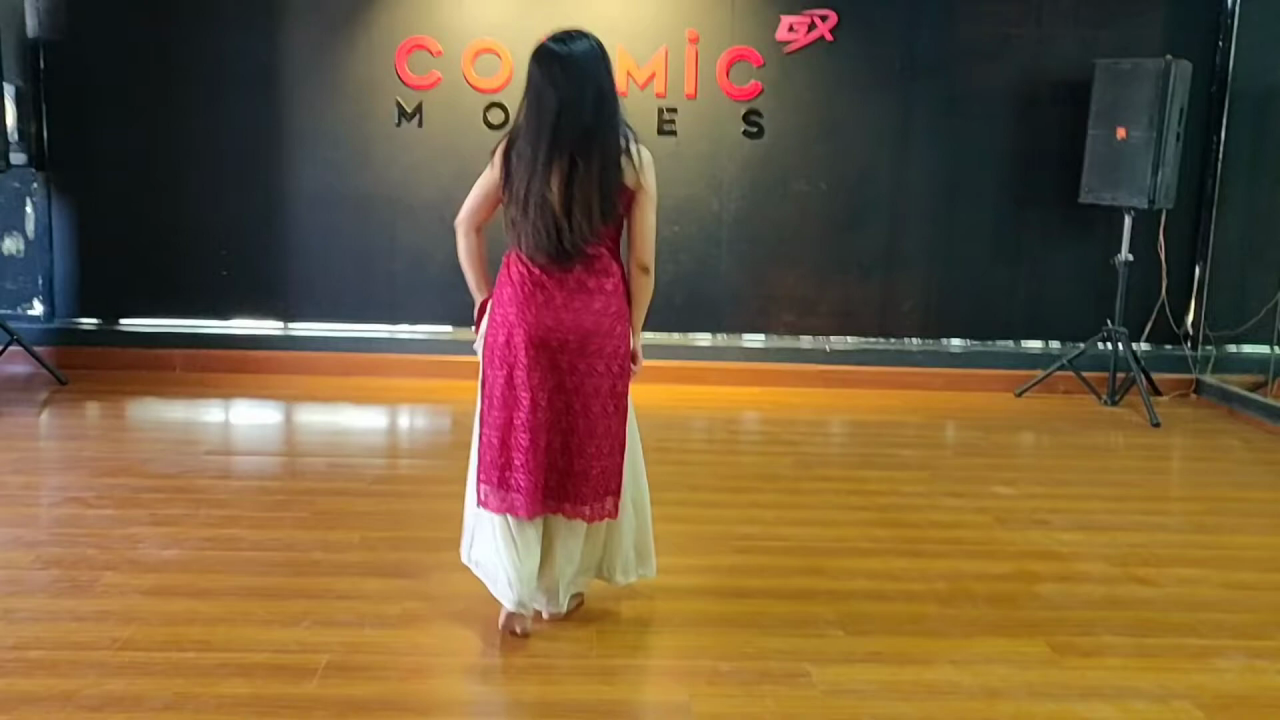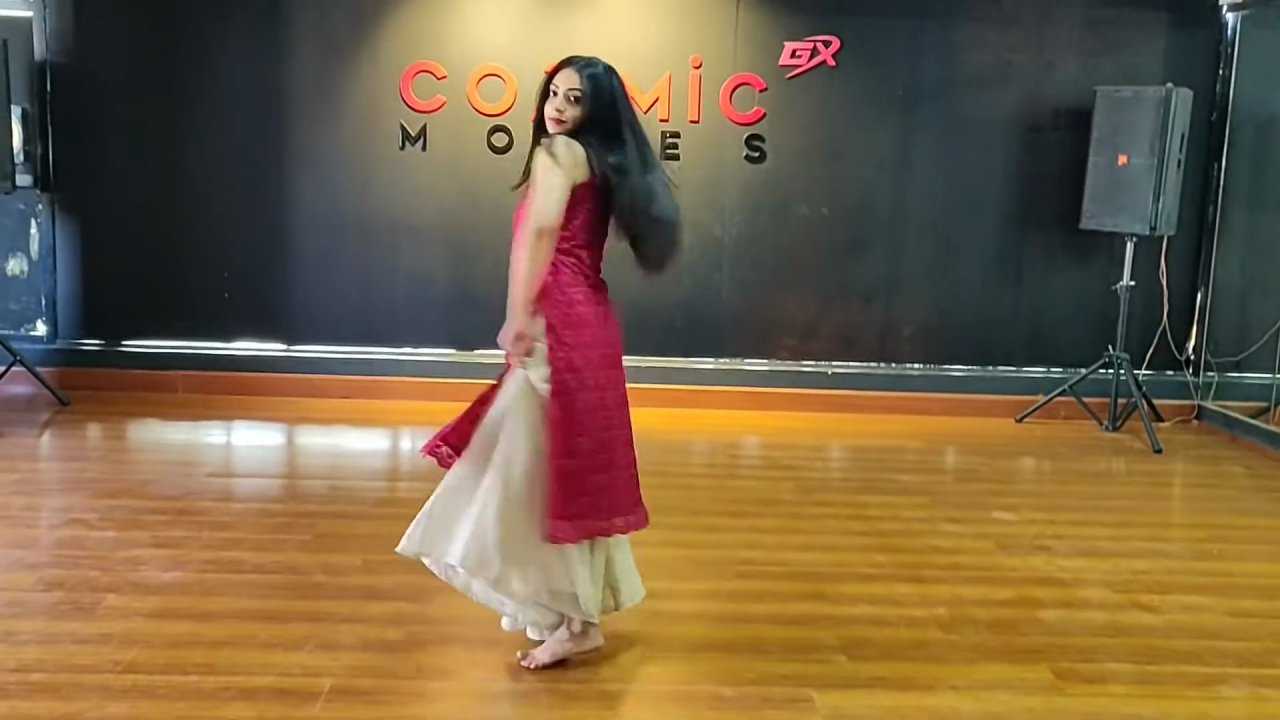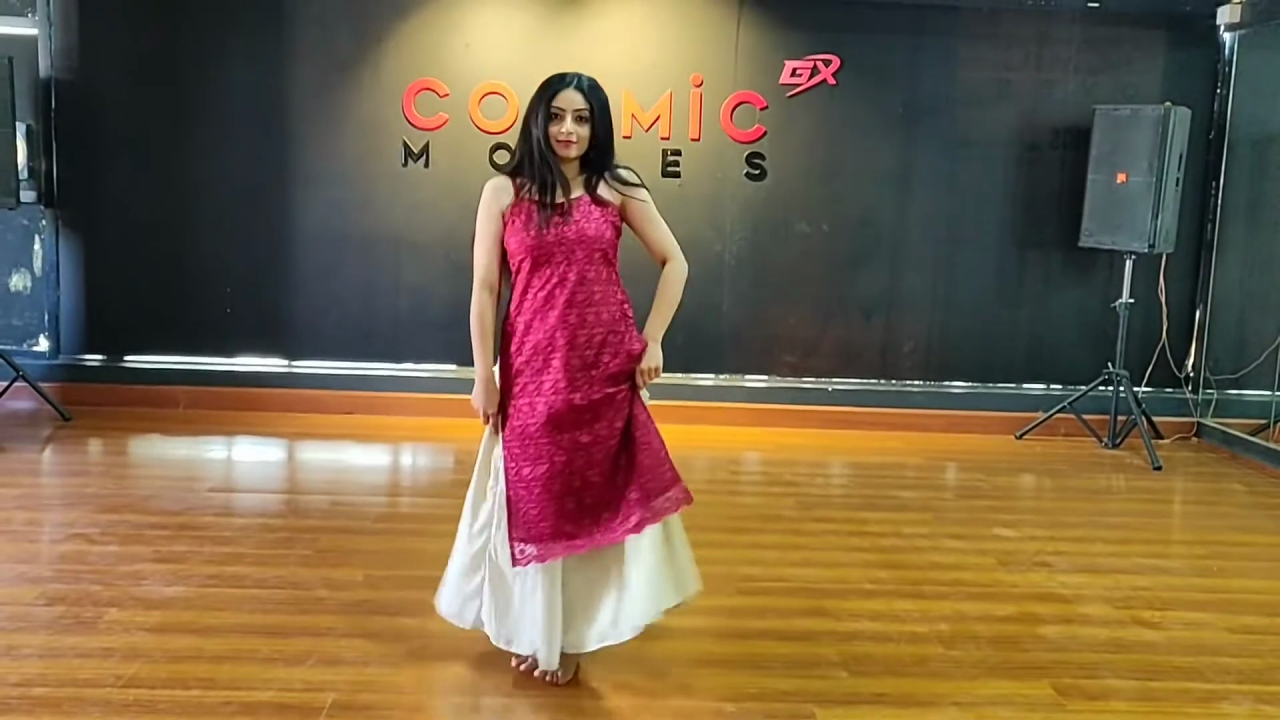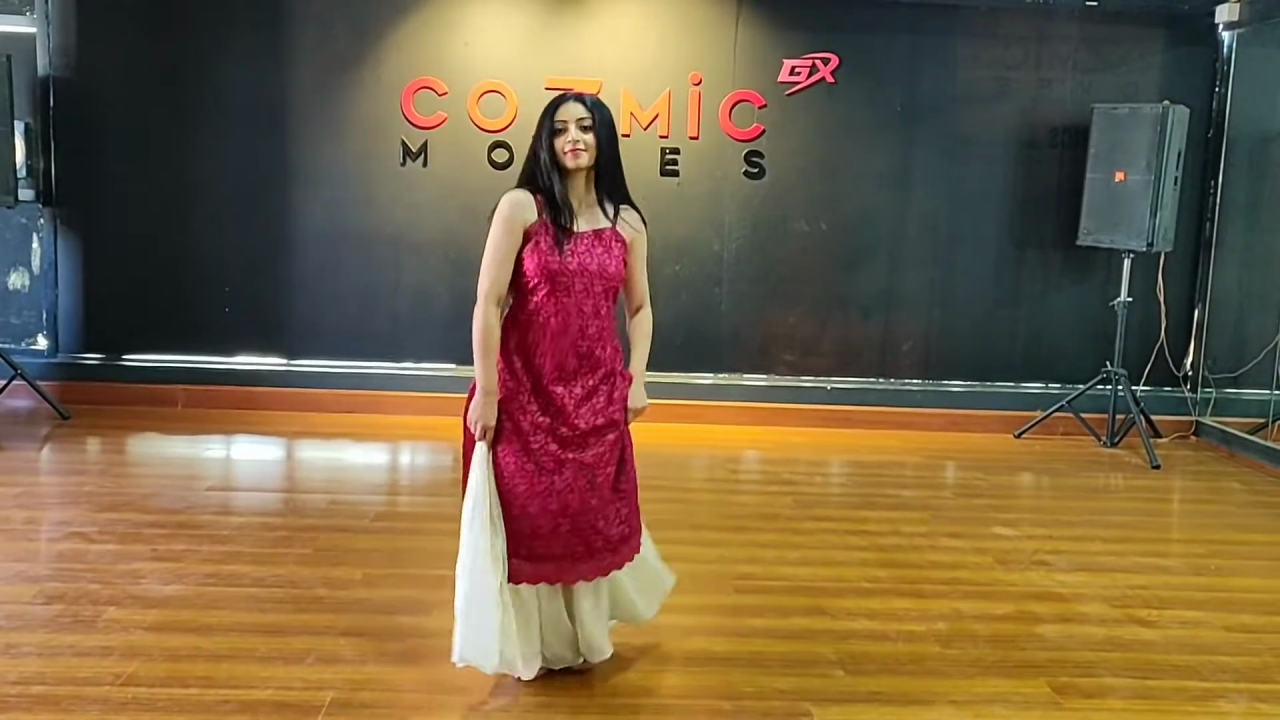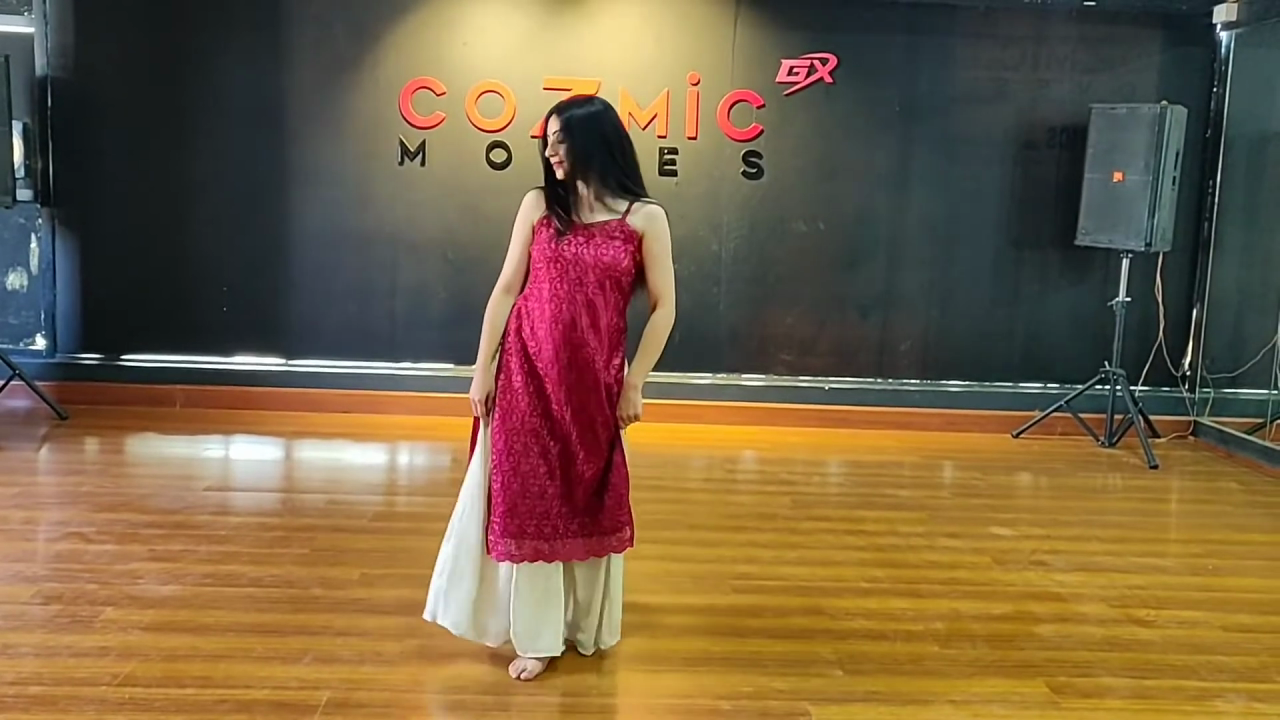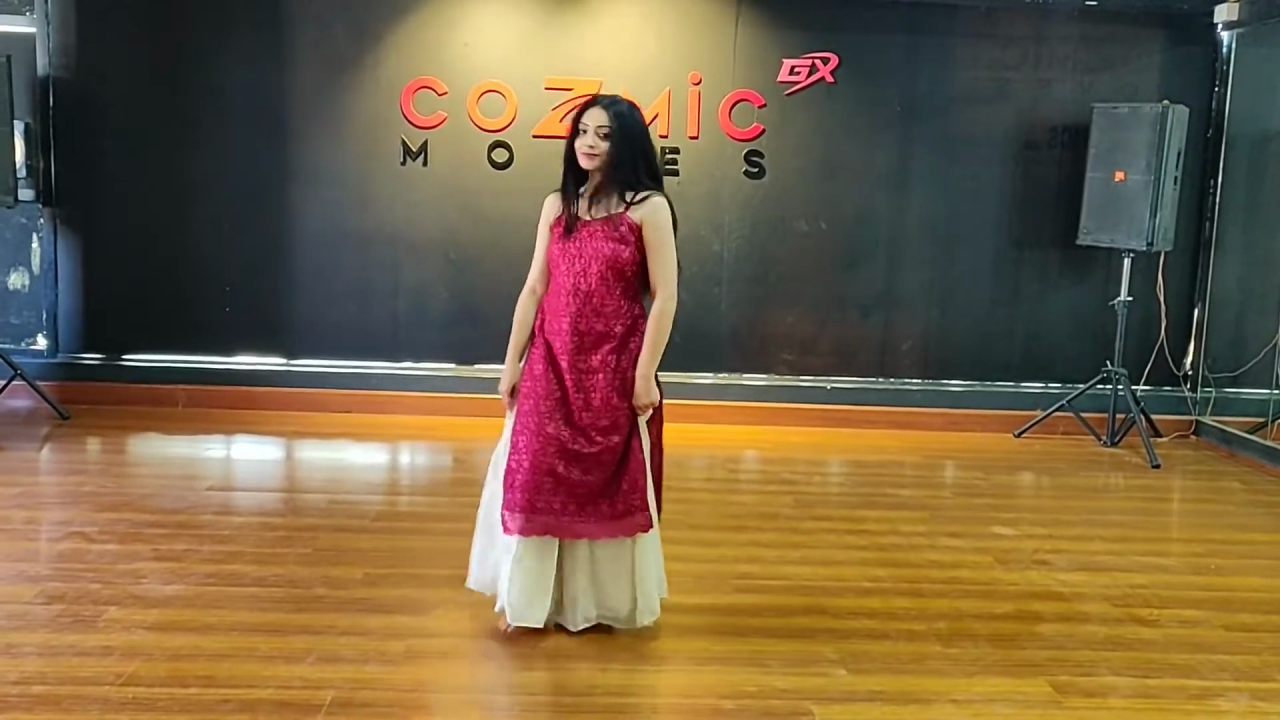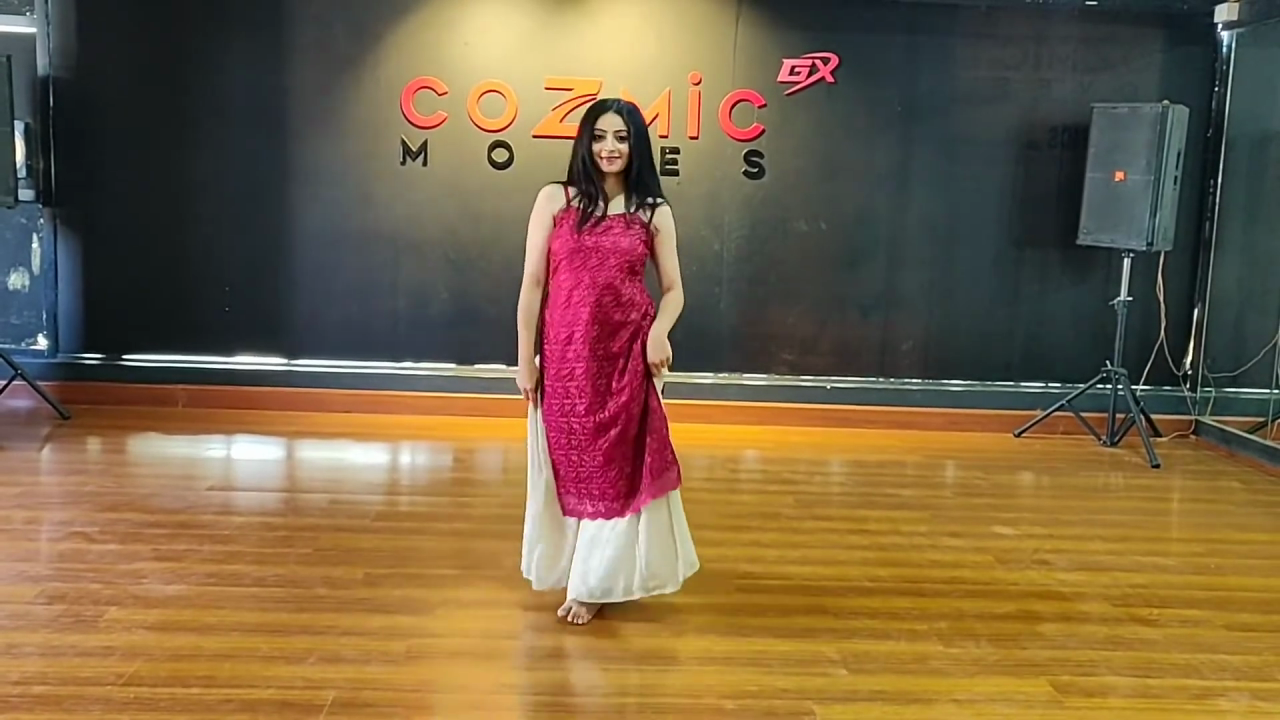
dt=0.5s
person 1, frame 1
left shoulder: (517, 147)
right shoulder: (631, 156)
left elbow: (466, 226)
right elbow: (642, 261)
left wrist: (484, 300)
right wrist: (633, 330)
left hip: (522, 317)
right hip: (597, 324)
left knee: (517, 453)
right knee: (586, 455)
left ankle: (518, 594)
right ankle: (560, 589)
person 1, frame 2
left shoulder: (559, 151)
right shoulder: (606, 166)
left elbow: (540, 226)
left wrist: (517, 318)
left hip: (556, 334)
right hip: (589, 333)
left knee: (536, 477)
right knee: (573, 476)
left ankle: (576, 619)
right ankle: (576, 605)
person 1, frame 3
left shoulder: (617, 187)
right shoulder: (503, 192)
left elbow: (674, 262)
right elbow: (485, 290)
left wrist: (653, 340)
right wrist: (485, 374)
left hip: (607, 369)
right hip: (533, 370)
left knee: (599, 495)
right knee: (533, 501)
left ankle: (568, 636)
right ankle: (535, 633)
person 1, frame 4
left shoulder: (626, 222)
right shoulder: (521, 207)
left elbow: (640, 308)
right elbow: (488, 304)
left wrist: (637, 379)
right wrist: (485, 392)
left hip: (599, 395)
right hip: (527, 391)
left knee: (601, 517)
right knee: (531, 519)
left ankle: (587, 634)
right ankle: (540, 644)
person 1, frame 5
left shoulder: (644, 217)
right shoulder: (538, 205)
left elbow: (663, 307)
right elbow: (506, 290)
left wrist: (634, 386)
right wrist: (483, 369)
left hip: (595, 381)
right hip: (526, 373)
left knee: (591, 505)
right knee: (526, 502)
left ankle: (585, 622)
right ankle: (535, 637)
person 1, frame 6
left shoulder: (648, 208)
right shoulder: (558, 204)
left elbow: (664, 296)
right elbow: (535, 288)
left wrist: (646, 373)
right wrist: (513, 361)
left hip: (614, 366)
right hip: (552, 363)
left knee: (610, 484)
right knee: (535, 478)
left ankle: (597, 599)
right ankle: (528, 595)
person 1, frame 7
left shoulder: (653, 212)
right shoulder: (554, 200)
left elbow: (673, 288)
right elbow: (532, 282)
left wrist: (658, 333)
right wrist: (526, 357)
left hip: (627, 355)
right hip: (565, 353)
left knee: (617, 466)
right knee: (569, 462)
left ankle: (595, 583)
right ankle: (570, 567)
